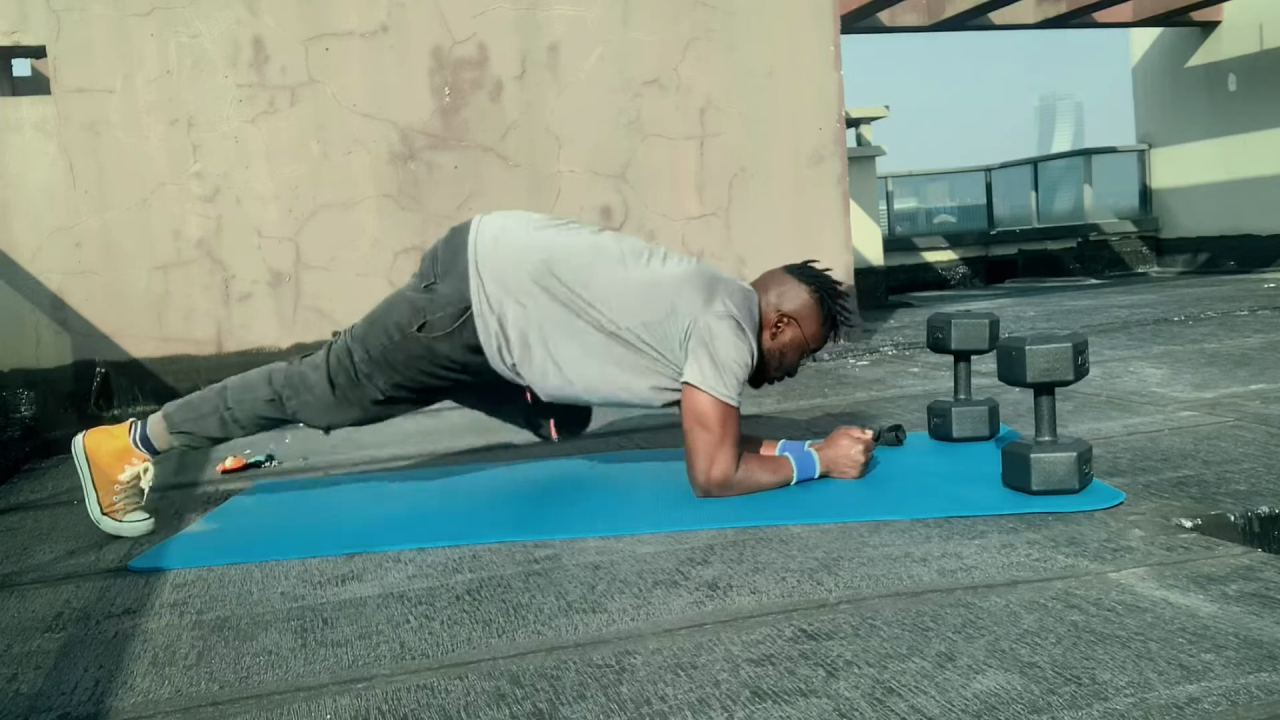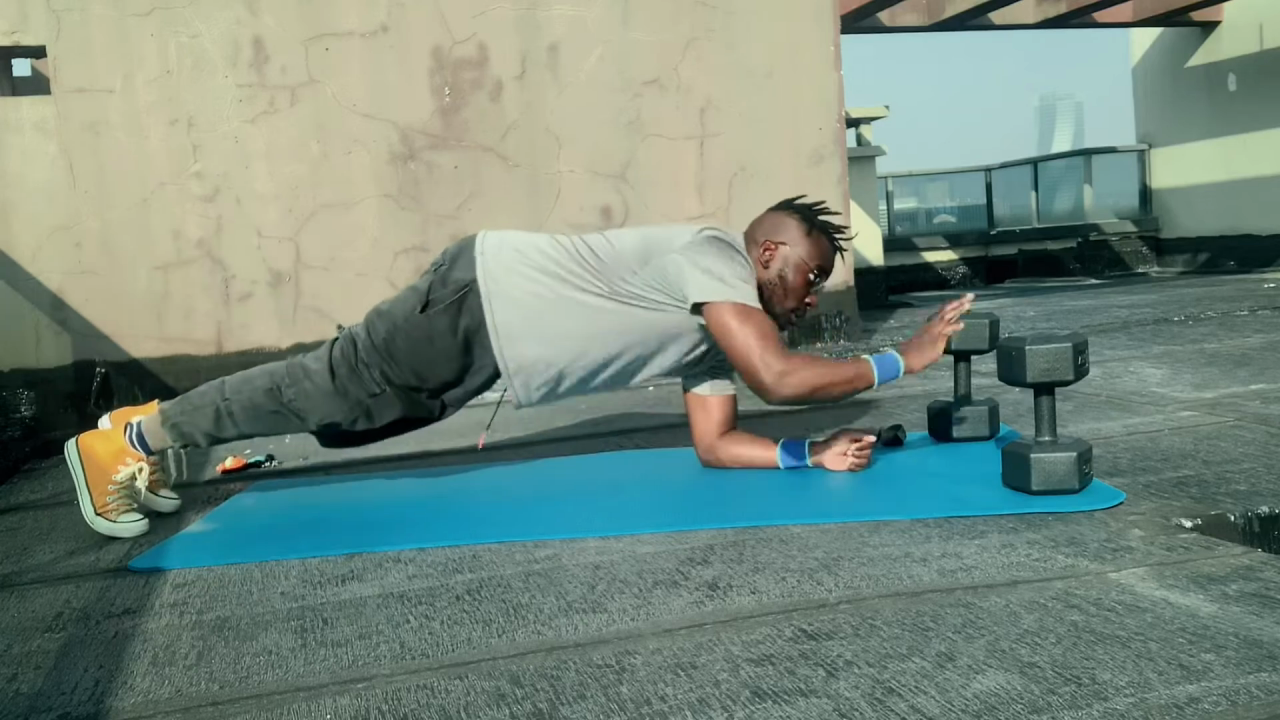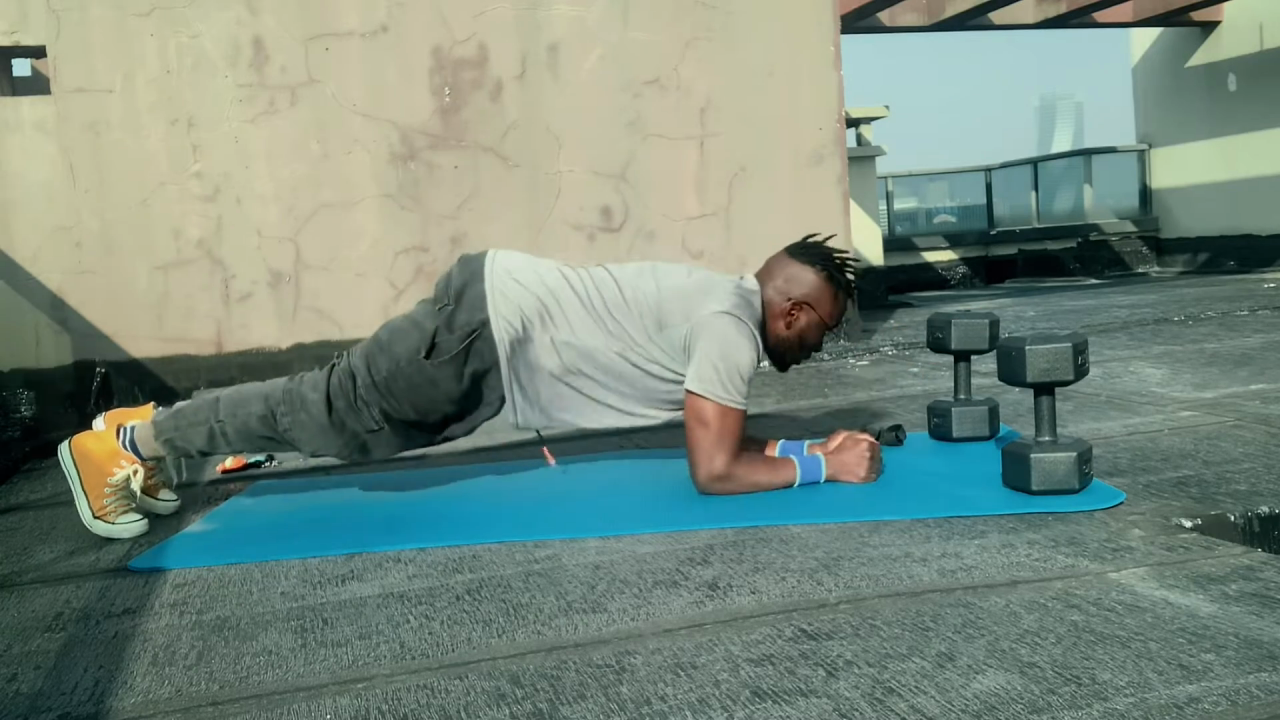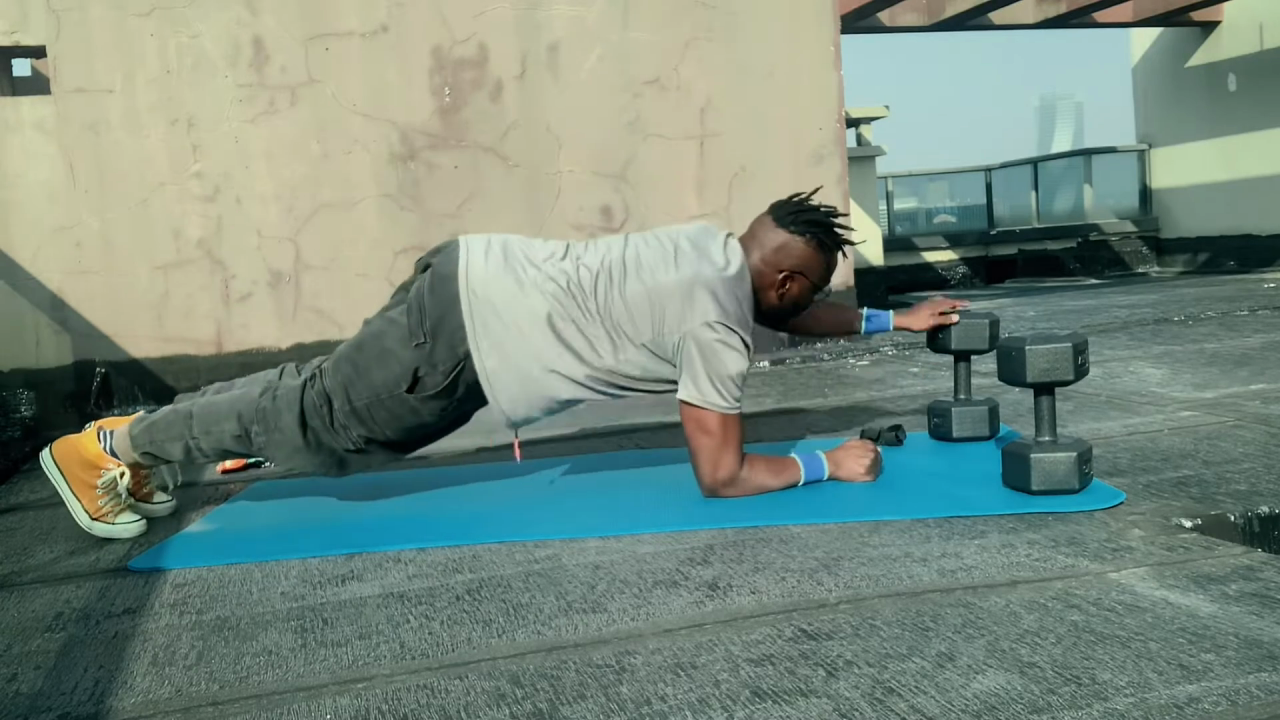
dt=0.5s
person 1, frame 1
left shoulder: (716, 306)
right shoulder: (727, 327)
left elbow: (714, 436)
right elbow: (713, 475)
left wrist: (789, 445)
right wrist: (814, 460)
left hip: (502, 271)
right hip: (477, 290)
left knee: (560, 418)
right knee: (335, 387)
right ankle: (128, 443)
person 1, frame 2
left shoulder: (706, 320)
right shoulder: (712, 257)
left elbow: (714, 444)
right elbow: (782, 380)
left wrist: (811, 452)
right wrist: (897, 360)
left hip: (501, 328)
right hip: (478, 293)
left knee: (342, 406)
right knee: (328, 387)
left ankle: (158, 428)
right ankle: (127, 438)
person 1, frame 3
left shoulder: (722, 305)
right shoulder: (730, 327)
left elbow: (716, 441)
right elbow: (715, 472)
left wrist: (795, 447)
right wrist: (819, 466)
left hip: (502, 310)
right hip: (488, 327)
left knee: (339, 412)
right knee: (332, 412)
left ankle: (153, 429)
right ankle: (122, 439)
person 1, frame 4
left shoulder: (723, 249)
right shoulder: (714, 322)
left elbow: (782, 320)
right elbow: (722, 476)
left wrist: (887, 319)
right wrist: (827, 466)
left hip: (473, 277)
right hip: (467, 331)
left knee: (321, 396)
right knee: (316, 420)
left ankle: (144, 439)
right ankle: (105, 447)
